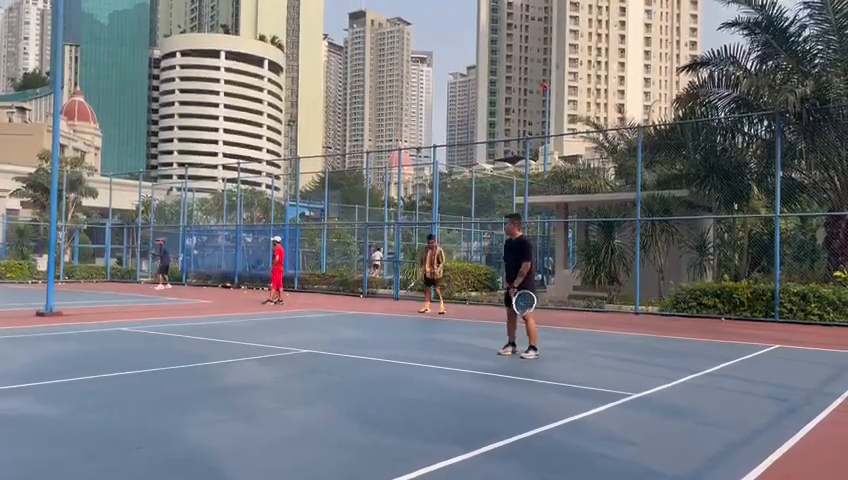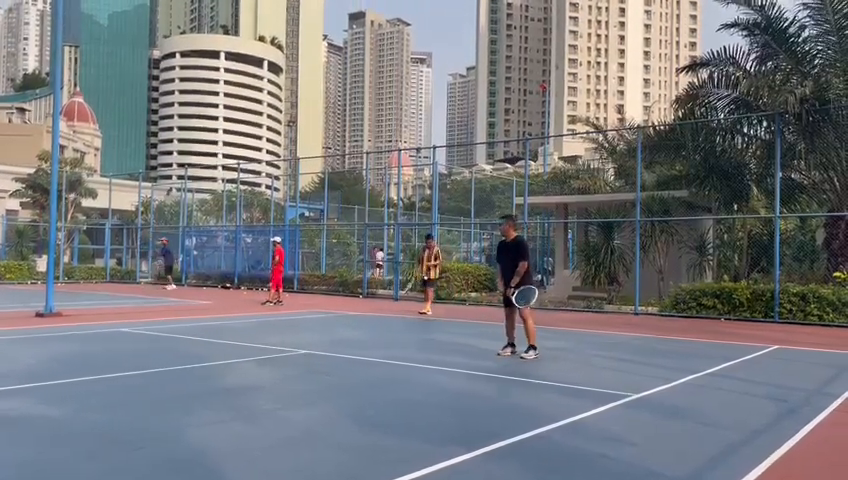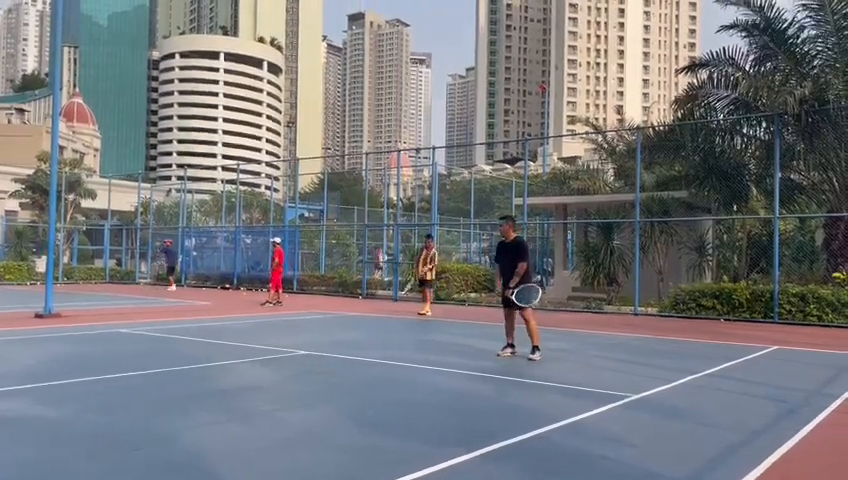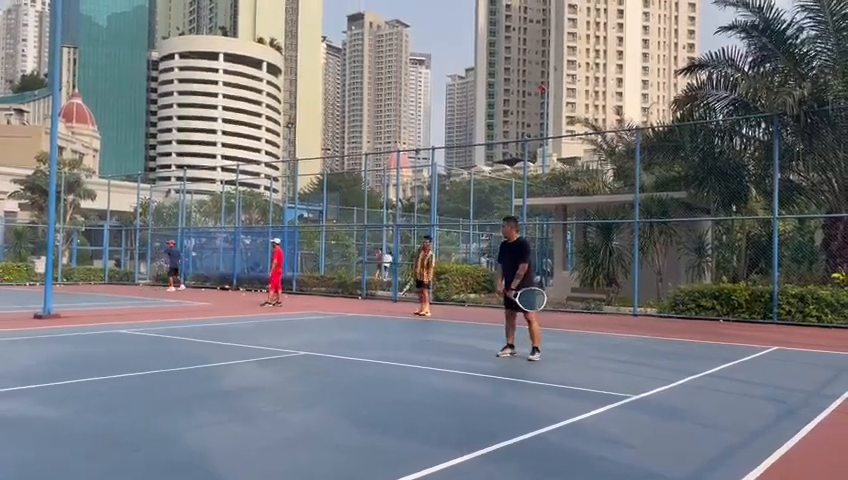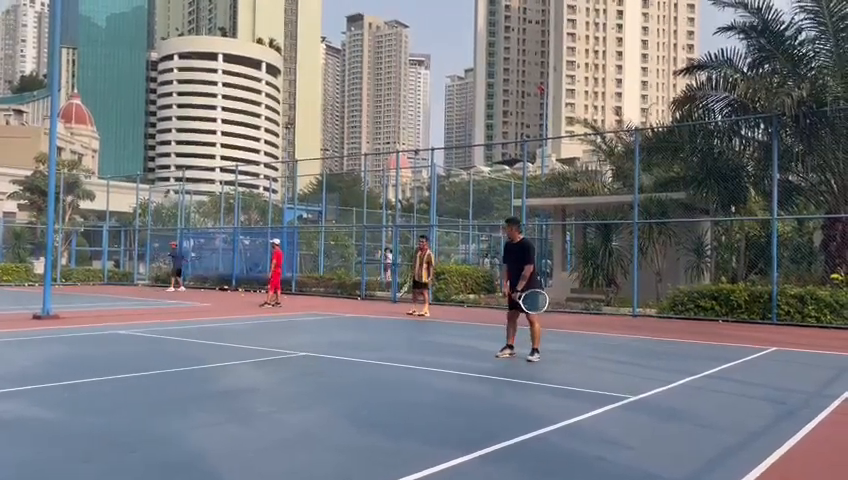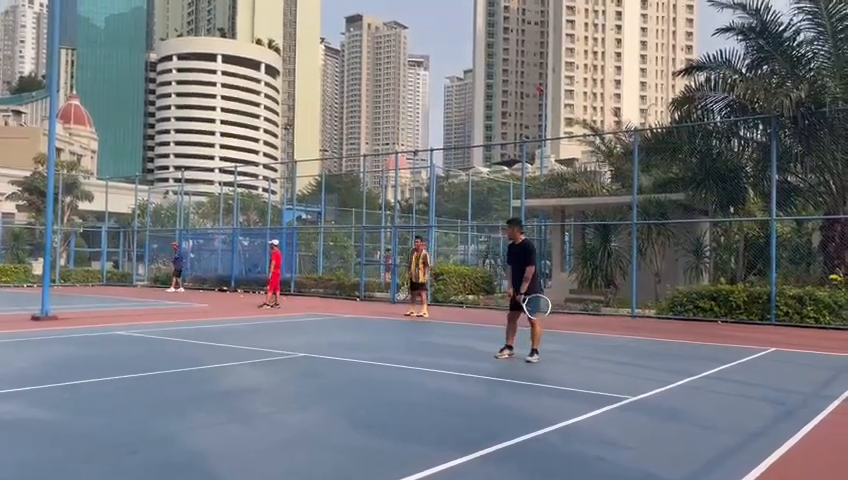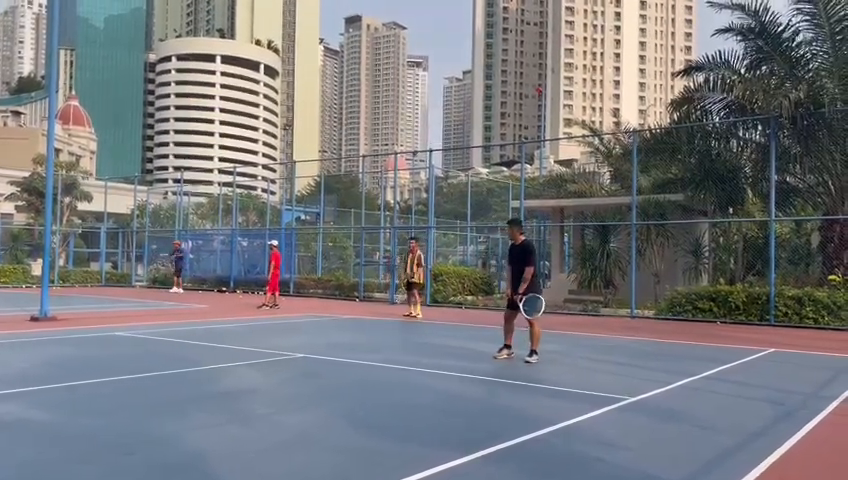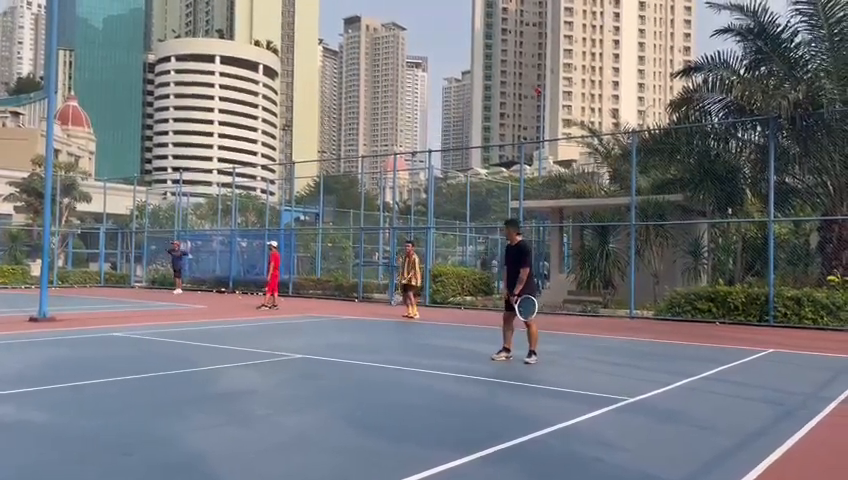
dt=0.2s
person 1, frame 1
left shoulder: (524, 243)
right shoulder: (508, 243)
left elbow: (526, 266)
left wrist: (515, 285)
right wrist: (507, 282)
left hip: (523, 286)
right hip: (511, 286)
left knee: (527, 316)
right knee: (510, 315)
left ankle: (533, 348)
right ankle: (511, 344)
person 1, frame 2
left shoulder: (520, 243)
right shoulder: (501, 245)
left elbow: (523, 266)
right elbow: (500, 266)
left wrist: (513, 285)
right wrist: (501, 283)
left hip: (522, 286)
right hip: (508, 286)
left knee: (525, 315)
right knee: (509, 315)
left ankle: (533, 348)
right ankle: (511, 345)
person 1, frame 3
left shoulder: (520, 243)
right shoulder: (501, 245)
left elbow: (522, 267)
right elbow: (498, 266)
left wrist: (511, 285)
right wrist: (499, 284)
left hip: (522, 286)
right hip: (507, 287)
left knee: (527, 316)
right knee: (508, 315)
left ankle: (536, 348)
right ankle: (510, 346)
person 1, frame 4
left shoulder: (523, 244)
right shoulder: (504, 245)
left elbow: (523, 268)
right elbow: (501, 266)
left wrist: (513, 287)
right wrist: (500, 284)
left hip: (524, 288)
right hip: (509, 288)
left knee: (530, 318)
right knee: (509, 316)
left ankle: (536, 350)
right ankle: (510, 346)
person 1, frame 5
left shoulder: (527, 245)
right shoulder: (508, 246)
left elbow: (528, 269)
right elbow: (506, 266)
left wrist: (519, 289)
right wrist: (505, 285)
left hip: (529, 289)
right hip: (514, 289)
left knee: (532, 319)
right knee: (511, 317)
left ankle: (535, 351)
right ankle: (509, 347)
person 1, frame 6
left shoulder: (528, 246)
right shoulder: (511, 247)
left elbow: (530, 271)
left wrist: (523, 291)
right wrist: (510, 287)
left hip: (530, 290)
right hip: (516, 290)
left knee: (533, 320)
right knee: (511, 317)
left ankle: (535, 351)
right ankle: (509, 348)
person 1, frame 7
left shoulder: (528, 247)
right shoulder: (512, 247)
left elbow: (529, 272)
left wrist: (520, 292)
right wrist: (509, 287)
left hip: (529, 290)
right hip: (515, 290)
left knee: (532, 320)
right knee: (508, 317)
left ankle: (534, 352)
right ankle: (507, 348)
person 1, frame 8
left shoulder: (524, 247)
right shoulder: (509, 248)
left elbow: (524, 273)
left wrist: (516, 293)
right wrist: (506, 289)
left hip: (525, 291)
right hip: (512, 291)
left knee: (528, 321)
right knee: (507, 319)
left ankle: (533, 353)
right ankle: (506, 350)
